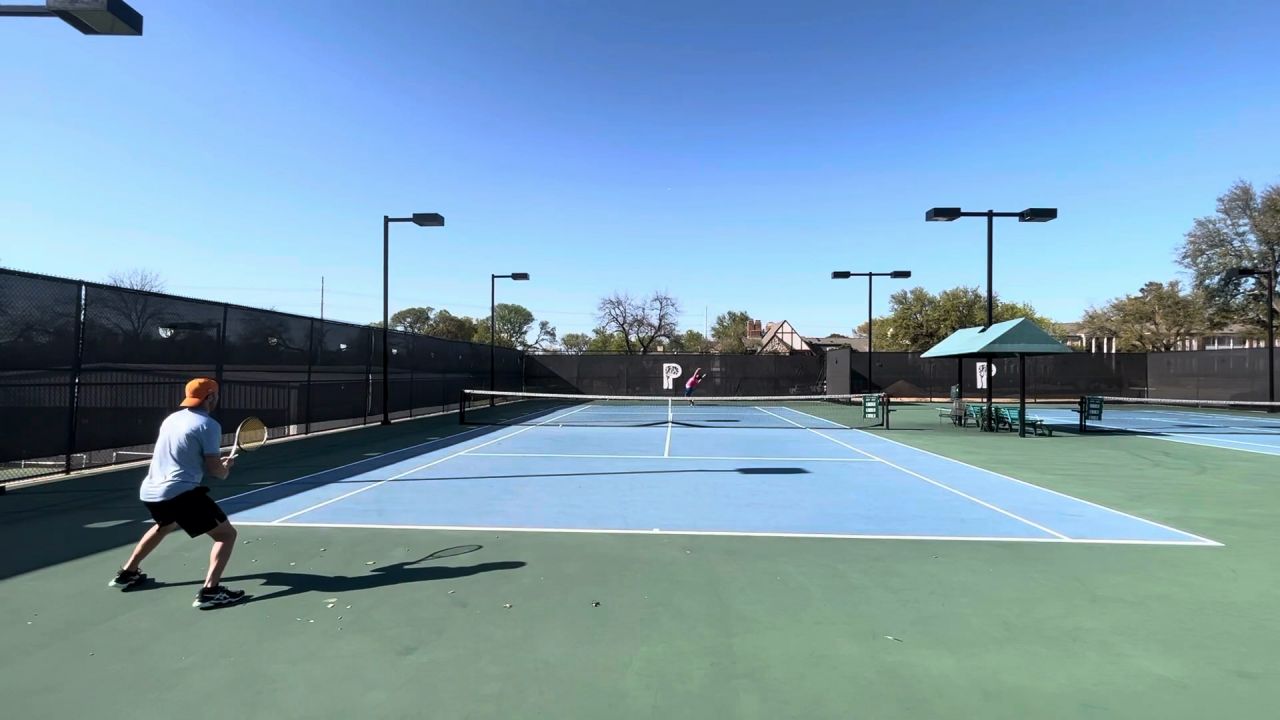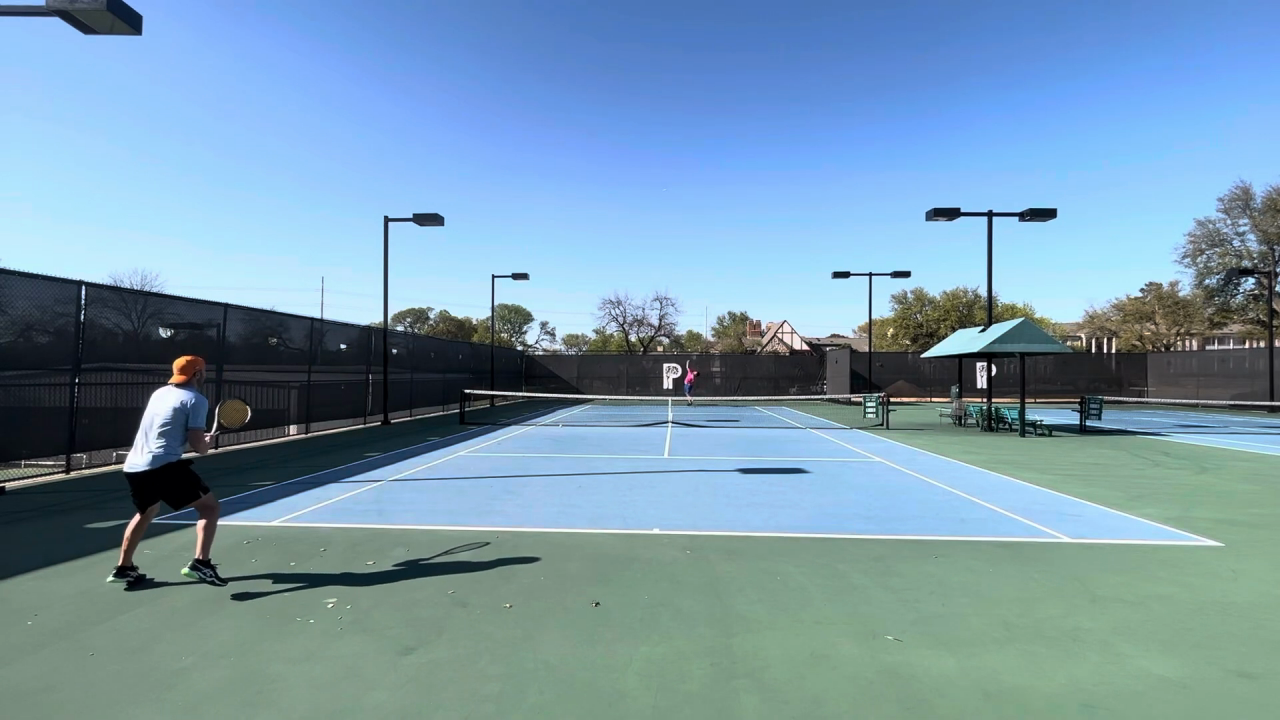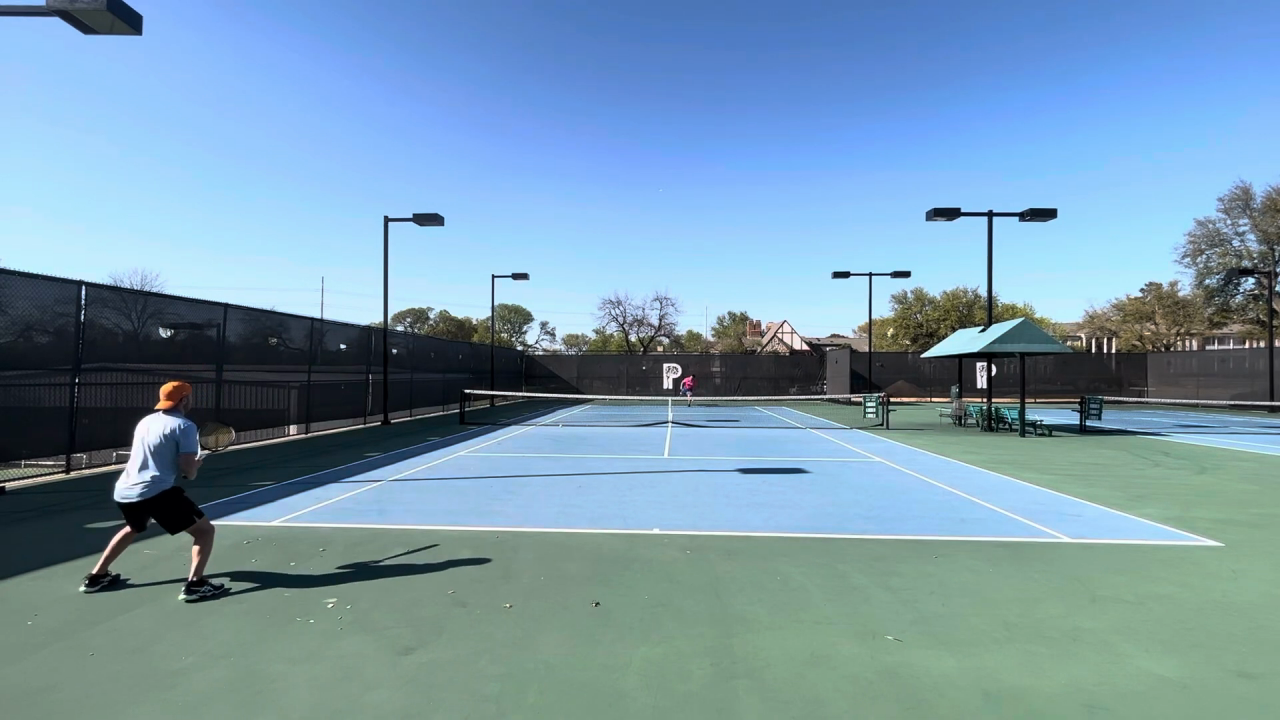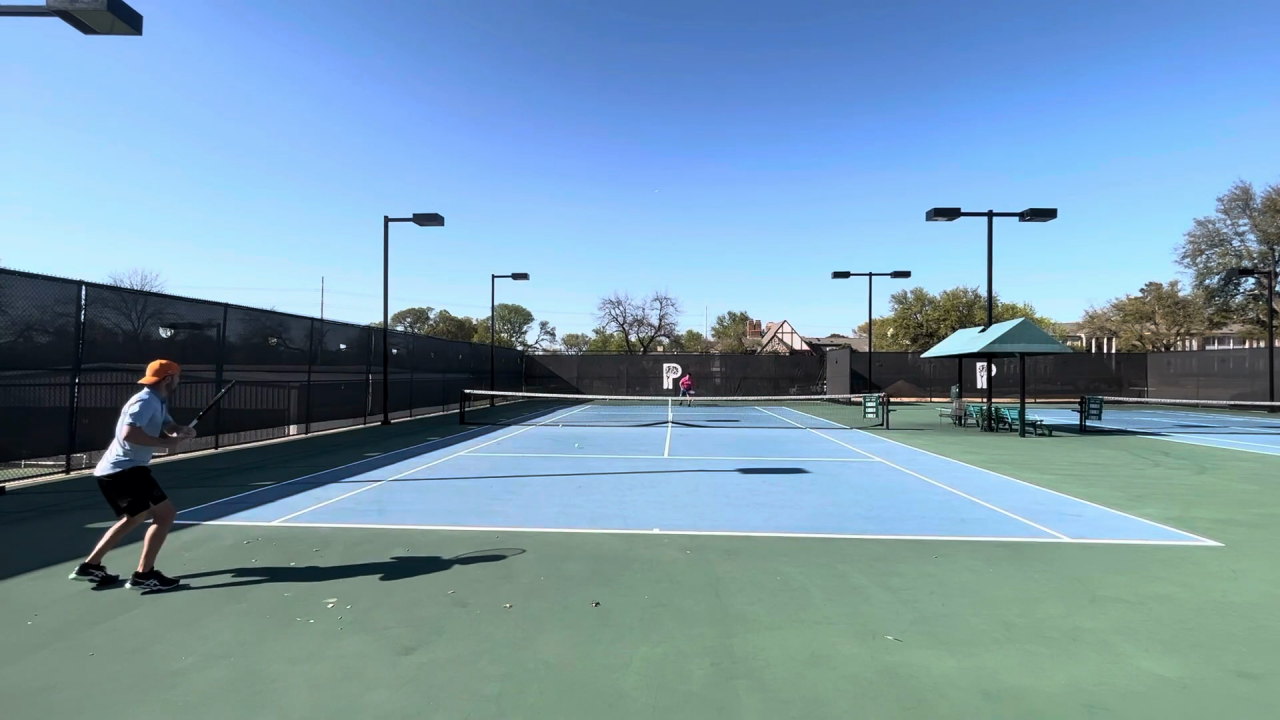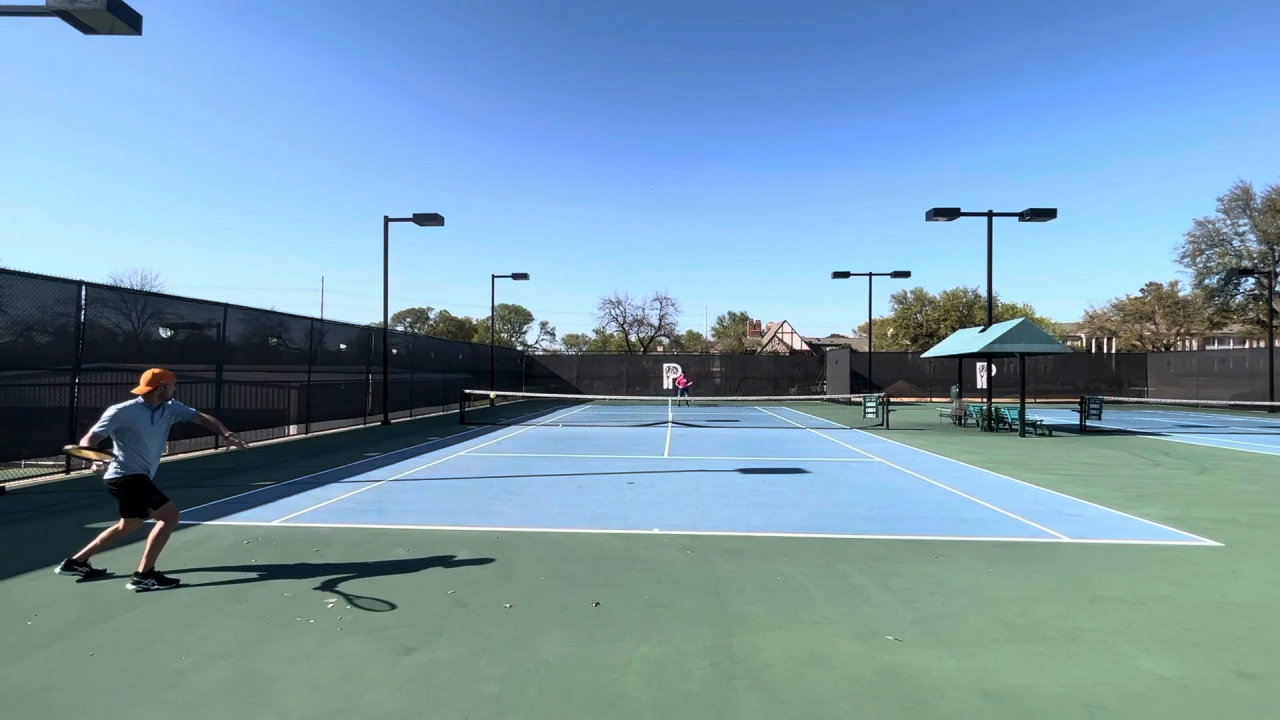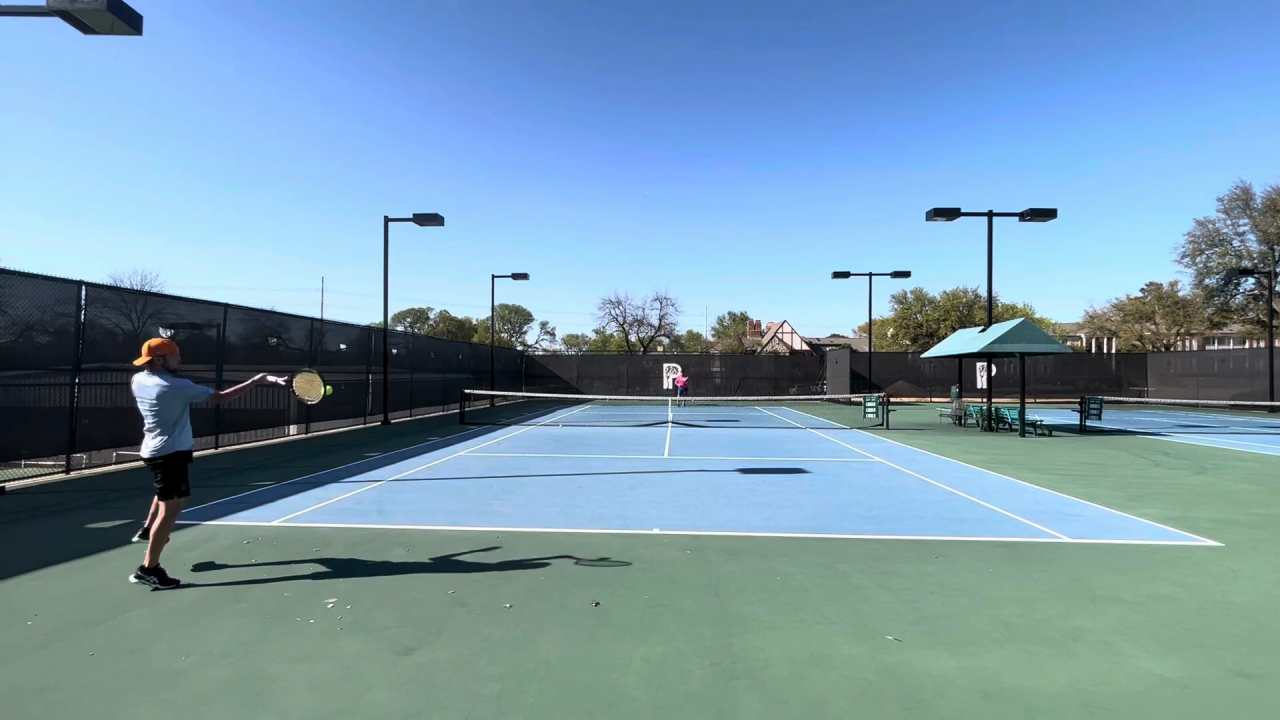
dt=0.3s
person 1, frame 1
left shoulder: (172, 419)
right shoulder: (208, 426)
right elbow: (214, 468)
left wrist: (216, 462)
right wrist: (224, 469)
left hip: (149, 492)
right hip: (180, 493)
left knee: (164, 525)
right knee: (225, 534)
left ankle: (127, 573)
right ankle: (210, 591)
person 1, frame 2
left shoulder: (159, 394)
right shoulder: (196, 400)
right elbow: (197, 444)
left wrist: (199, 439)
right wrist: (206, 444)
left hip: (134, 466)
right hip: (163, 465)
left knee: (145, 514)
right knee: (210, 507)
left ankle: (124, 568)
right ankle: (201, 563)
person 1, frame 3
left shoulder: (146, 422)
right shoulder: (185, 427)
right elbow: (187, 470)
left wrist: (188, 466)
right wrist: (193, 468)
left hip: (124, 494)
right hip: (157, 493)
left knee: (134, 528)
right knee: (205, 530)
left ankle: (96, 576)
right ankle: (195, 583)
person 1, frame 4
left shoulder: (158, 403)
right shoulder: (145, 402)
left elbow: (170, 429)
right elbow: (127, 435)
left wrist: (183, 432)
right wrist: (167, 441)
left hip: (111, 471)
right hip: (124, 470)
left knee: (132, 519)
right knee: (165, 514)
left ankle: (90, 566)
right ankle: (142, 575)
person 1, frame 5
left shoulder: (171, 407)
right shoulder: (120, 412)
left elbow: (203, 418)
right elbow: (87, 440)
left wrist: (227, 433)
right wrist: (96, 461)
left hip: (137, 478)
right hip: (126, 478)
left knee: (127, 526)
right knee: (170, 516)
left ankle: (75, 563)
right ankle: (143, 575)
person 1, frame 6
left shoulder: (138, 381)
right shoulder: (176, 387)
right elbow: (221, 398)
right wrist: (254, 381)
left hip: (155, 451)
right hip: (169, 454)
right knee: (169, 509)
left ankle: (149, 530)
right ankle: (148, 570)
